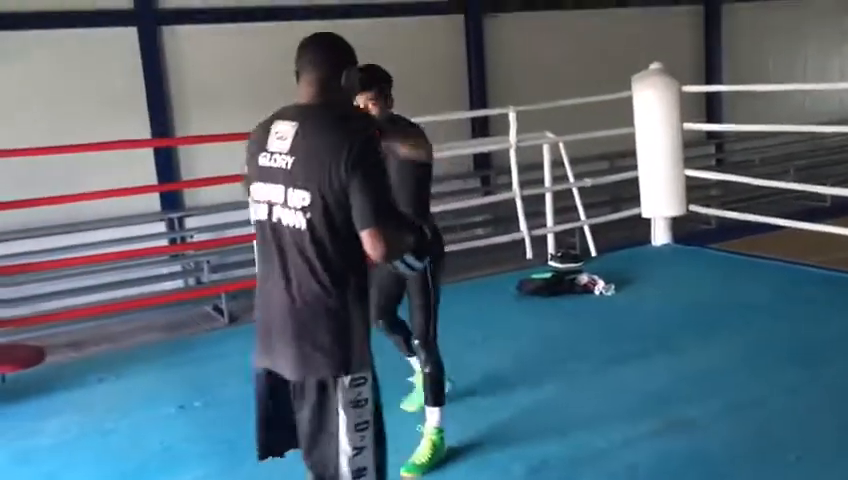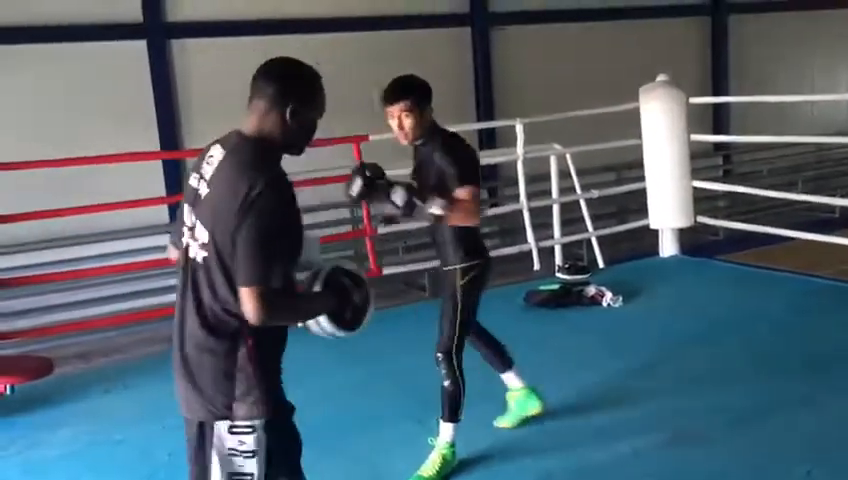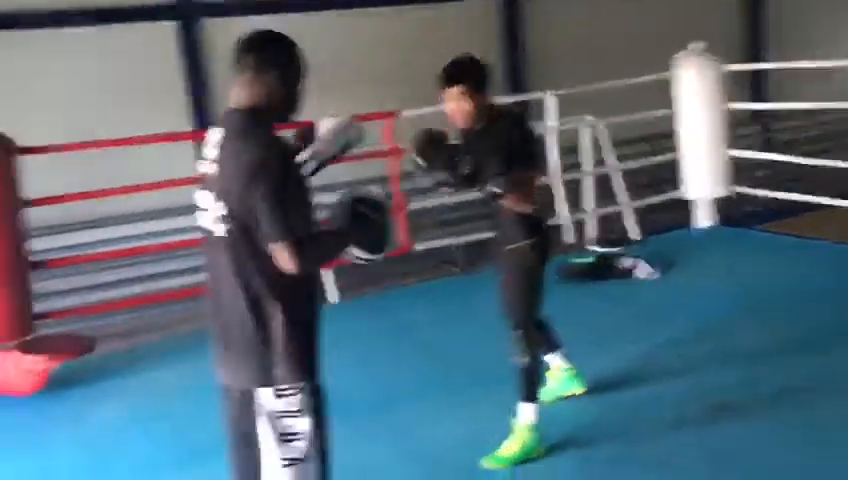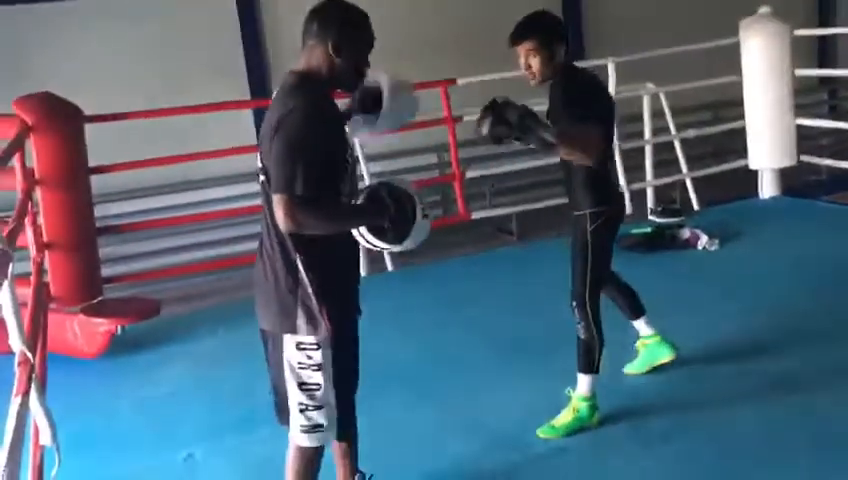
dt=0.5s
person 1, frame 1
left shoulder: (260, 138)
right shoulder: (352, 142)
right elbow: (378, 247)
right wrist: (413, 239)
left hip: (274, 330)
right hip: (330, 335)
person 1, frame 2
left shoulder: (214, 156)
right shoulder: (265, 189)
left elbow: (177, 250)
right elbow: (258, 308)
right wrist: (326, 300)
left hip: (202, 357)
right hip: (232, 377)
person 1, frame 3
left shoulder: (220, 139)
right shoulder: (264, 152)
right elbow: (293, 257)
right wrist: (349, 234)
left hip: (240, 330)
right hip: (270, 340)
person 1, frame 4
left shoulder: (312, 100)
right shoulder: (302, 111)
right elbow: (291, 215)
left wrist: (356, 106)
right wrist: (368, 214)
left hip: (323, 283)
right hip: (302, 293)
left knee: (340, 392)
right knee: (312, 418)
person 2, frame 1
left shoulder: (406, 132)
left elbow: (420, 150)
left wrist: (376, 131)
left knee: (423, 337)
right knee: (381, 315)
left ankle: (433, 435)
right ankle: (426, 379)
person 2, frame 2
left shoulder: (450, 150)
right shoulder: (425, 149)
left elbow: (472, 214)
right elbow: (415, 196)
left wrist: (421, 202)
right wrist: (380, 187)
left hip: (465, 263)
right hip: (453, 260)
left knee: (447, 351)
right knee: (470, 329)
right ankle: (522, 395)
person 2, frame 3
left shoulder: (514, 132)
right shoulder: (468, 133)
left elbow: (529, 201)
right elbow: (456, 183)
left wrist: (484, 182)
right wrist: (435, 163)
left hip: (527, 241)
right hip: (507, 241)
left knee: (519, 327)
right knee: (521, 313)
left ankle: (526, 433)
right ankle: (564, 374)
person 2, frame 4
left shoulder: (582, 90)
right shoulder: (564, 88)
left elbow: (587, 153)
right elbow: (562, 135)
left wrist: (534, 132)
right wrist: (525, 127)
left hip: (597, 208)
right hip: (588, 206)
left knee: (583, 299)
right knee: (601, 277)
left ankle: (585, 404)
right ankle: (653, 342)
